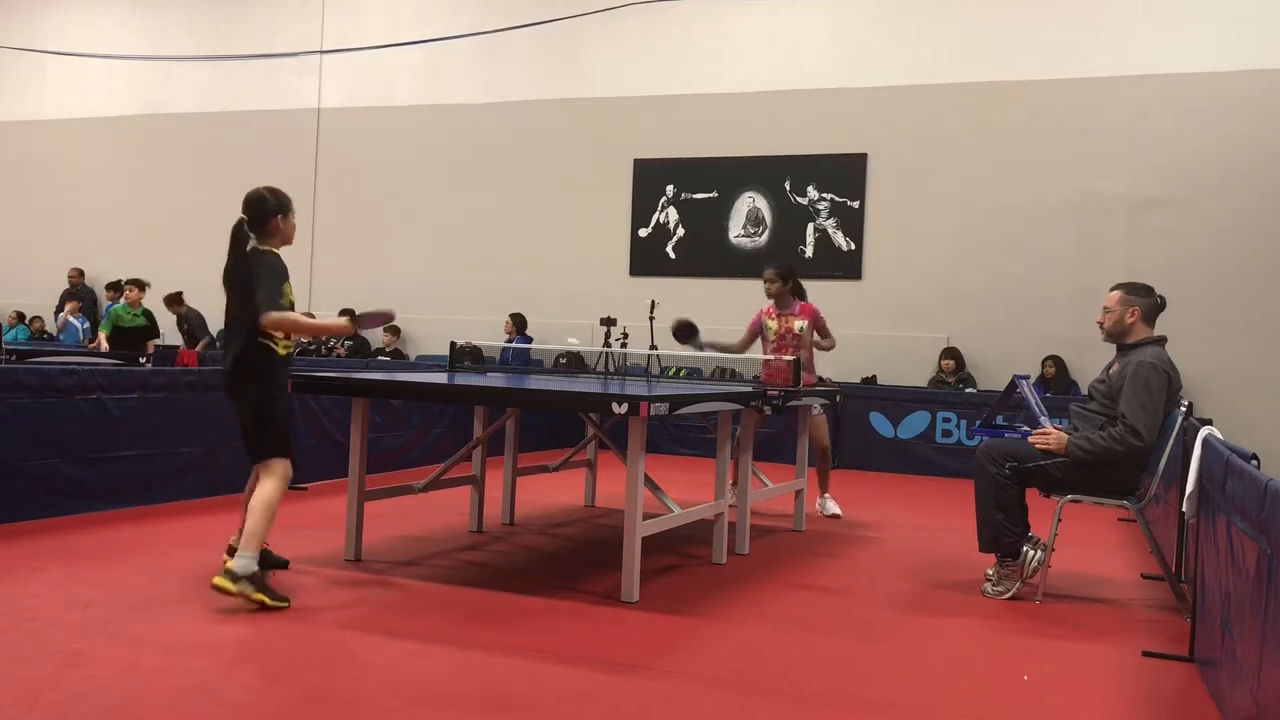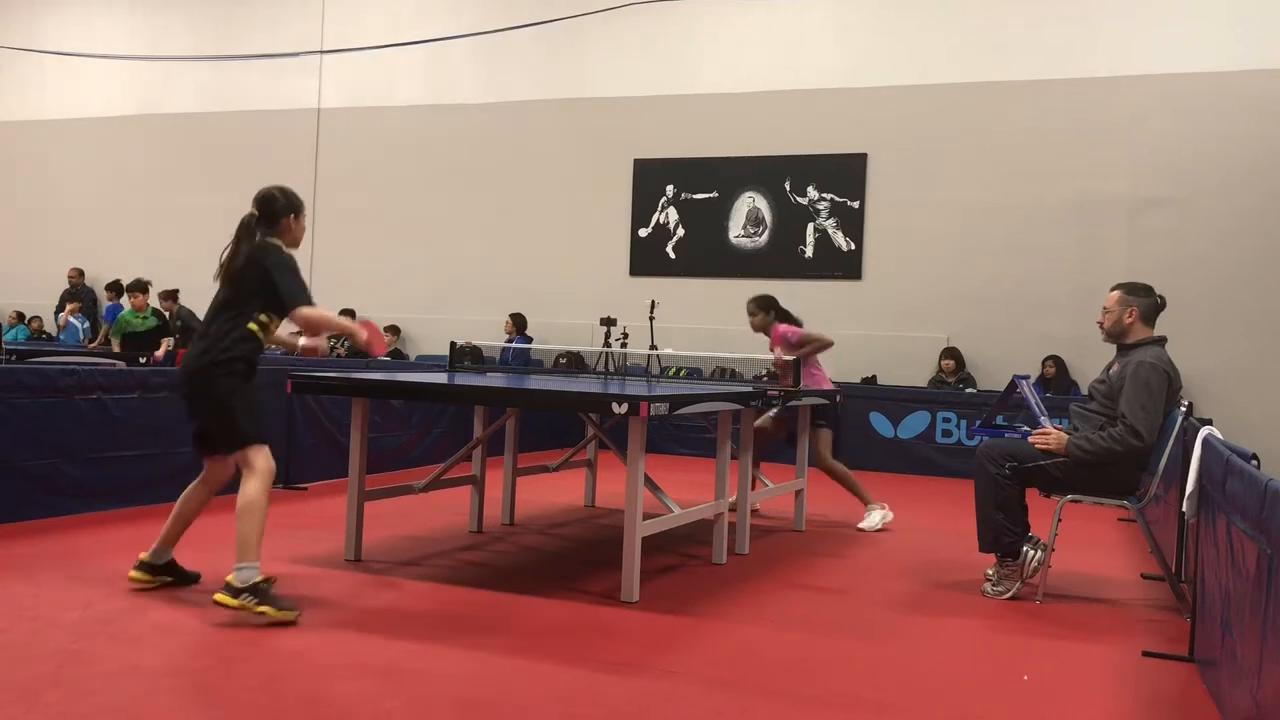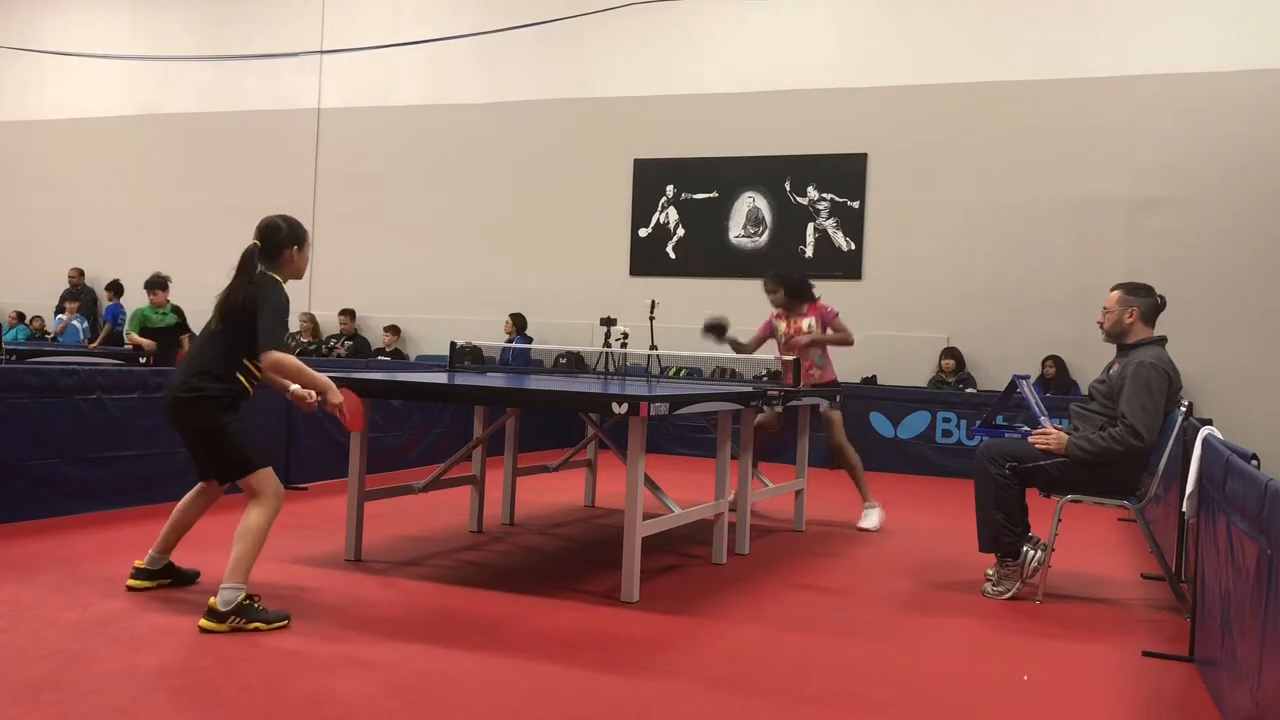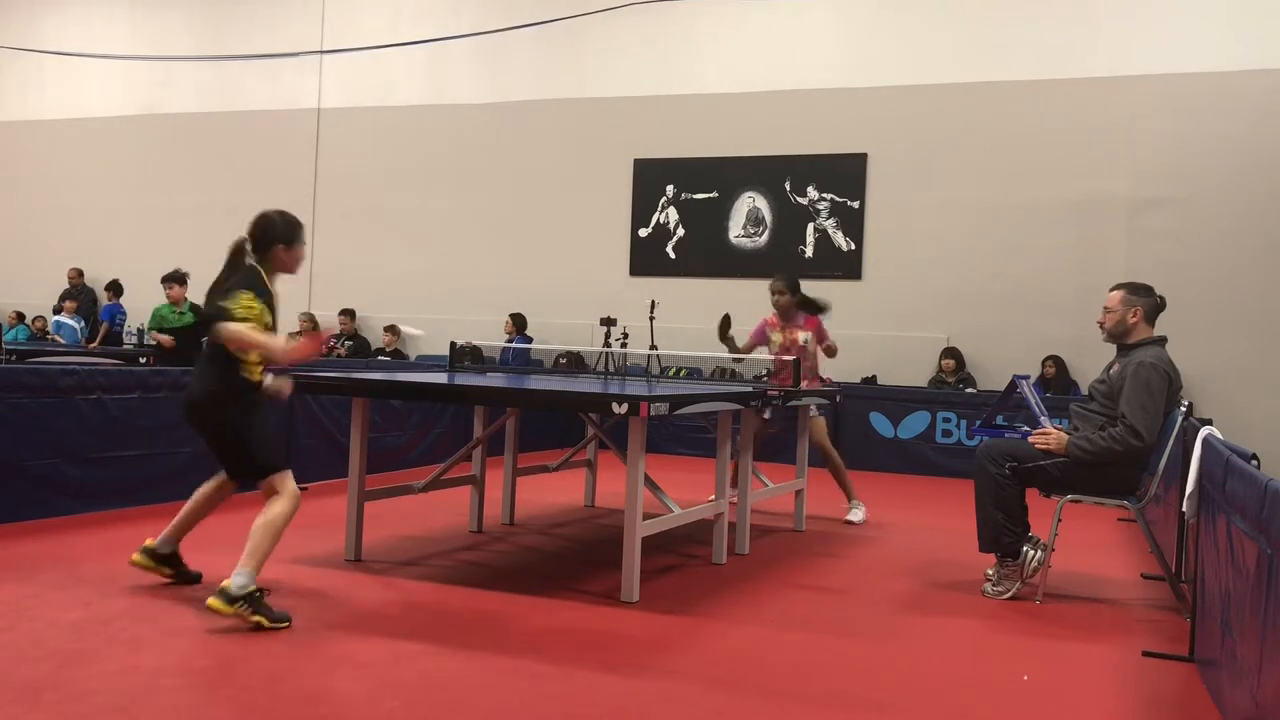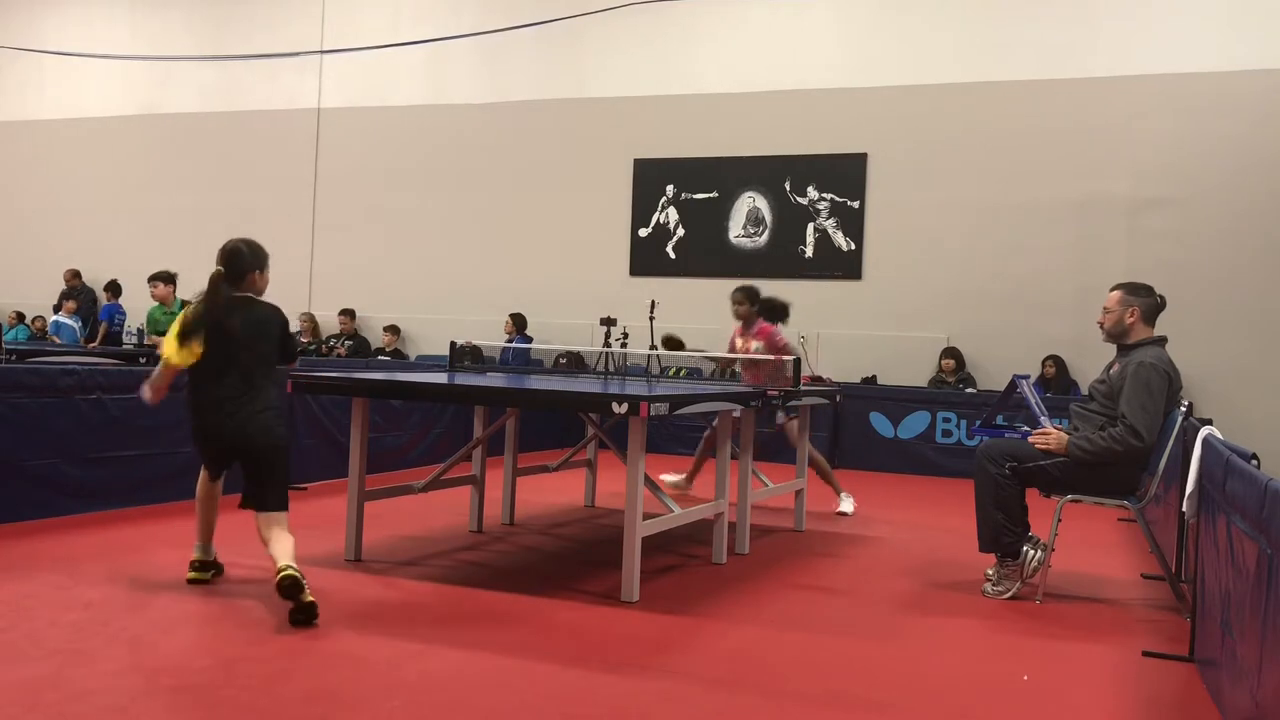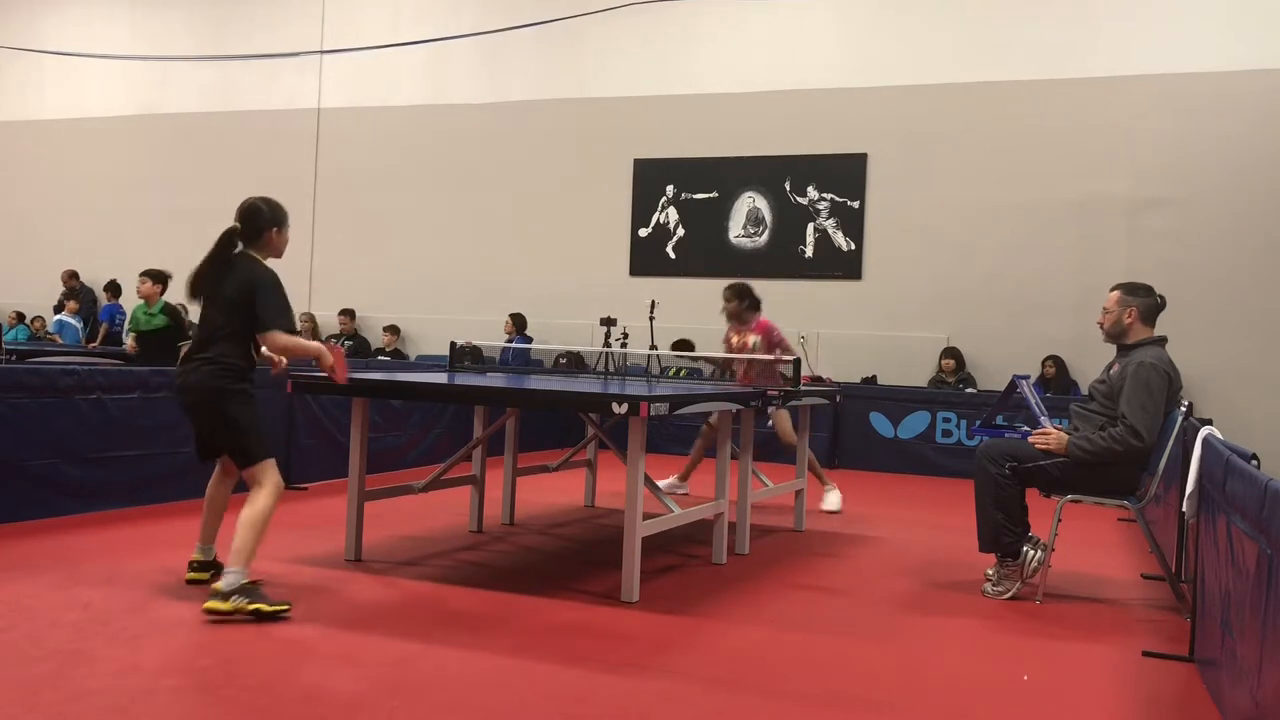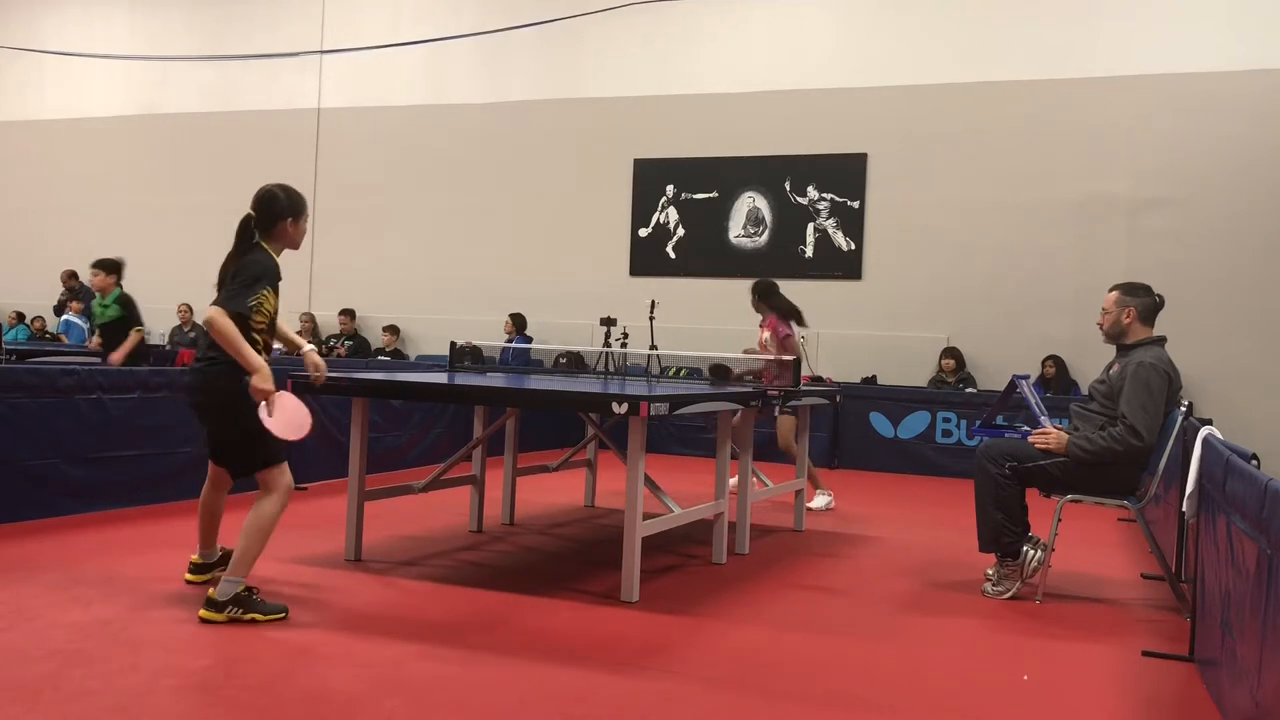
dt=0.3s
person 1, frame 1
left shoulder: (243, 259)
right shoulder: (269, 263)
right elbow: (270, 318)
right wrist: (331, 327)
left hip: (244, 374)
right hip: (260, 377)
left knee: (260, 460)
right knee: (276, 470)
left ankle: (248, 546)
right ankle: (240, 571)
person 1, frame 2
left shoulder: (247, 254)
right shoulder: (276, 257)
right elbow: (302, 313)
left wrist: (296, 344)
right wrist: (352, 328)
left hip: (203, 369)
right hip: (221, 371)
left knee: (219, 469)
right knee: (259, 466)
left ankle: (156, 560)
right ankle: (244, 582)
person 1, frame 3
left shoulder: (256, 286)
right shoulder: (269, 291)
right elbow: (271, 358)
left wrist: (292, 388)
right wrist: (324, 384)
left hip: (196, 398)
right hip: (204, 403)
left knee: (213, 483)
right knee: (267, 491)
left ankle: (152, 565)
right ankle: (228, 604)
person 1, frame 4
left shoulder: (259, 283)
right shoulder: (245, 283)
right elbow: (228, 332)
left wrist: (264, 379)
right wrist: (270, 345)
left hip: (228, 399)
right hip: (225, 402)
left knee: (233, 479)
right knee: (285, 491)
left ankle: (161, 549)
right ankle: (238, 590)
person 1, frame 5
left shoulder: (196, 316)
right shoulder: (272, 317)
left elbow: (162, 381)
right elbow: (289, 357)
left wrist: (149, 393)
left hip: (214, 424)
right hip: (267, 426)
left knee: (212, 470)
right knee: (274, 525)
left ankle: (203, 559)
right ankle: (287, 570)
person 1, frame 6
left shoulder: (218, 268)
right shoulder: (263, 278)
right elbow: (275, 341)
left wrist: (259, 352)
right wrist: (319, 349)
left hip: (194, 382)
right hip: (222, 387)
left knee: (228, 464)
right knee: (267, 483)
left ankle: (204, 559)
right ankle: (231, 588)
person 1, frame 7
left shoulder: (258, 261)
right shoulder: (259, 266)
right elbow: (215, 318)
left wrist: (300, 345)
right wrist: (257, 369)
left hip: (215, 385)
right hip: (227, 388)
left knee: (222, 473)
right knee: (277, 484)
left ankle: (207, 558)
right ankle: (227, 595)
person 2, frame 1
left shoulder: (1147, 365)
right shoulder: (1131, 356)
left elbow: (1133, 438)
left wrist: (1069, 446)
right wrist: (1067, 434)
left hip: (1109, 469)
right hip: (1094, 456)
left knee: (993, 454)
right knee: (998, 452)
left ankle: (1012, 554)
right ankle: (1020, 545)
person 2, frame 2
left shoulder: (1147, 365)
right shoulder: (1131, 357)
left elbow: (1133, 438)
left wrist: (1070, 445)
right wrist: (1067, 433)
left hip: (1109, 468)
right hip: (1094, 456)
left knee: (994, 455)
right knee: (996, 451)
left ankle: (1013, 554)
right ankle: (1020, 545)
person 2, frame 3
left shoulder: (1147, 366)
right shoulder: (1131, 357)
left elbow: (1133, 438)
left wrist: (1070, 446)
right wrist: (1067, 434)
left hip: (1109, 469)
right hip: (1093, 455)
left knee: (994, 455)
right knee: (997, 452)
left ankle: (1013, 554)
right ankle: (1020, 544)
person 2, frame 4
left shoulder: (1147, 365)
right shoulder: (1131, 356)
left elbow: (1133, 438)
left wrist: (1070, 445)
right wrist: (1067, 434)
left hip: (1109, 469)
right hip: (1094, 457)
left knee: (994, 454)
right knee: (997, 452)
left ankle: (1013, 554)
right ankle: (1020, 545)
person 2, frame 5
left shoulder: (1147, 365)
right shoulder: (1131, 357)
left elbow: (1133, 438)
left wrist: (1070, 445)
right wrist: (1068, 434)
left hip: (1107, 469)
right hip: (1094, 455)
left knee: (994, 455)
right knee: (997, 451)
left ankle: (1013, 554)
right ankle: (1020, 544)
person 2, frame 6
left shoulder: (1147, 366)
right shoulder: (1132, 357)
left elbow: (1133, 438)
left wrist: (1070, 445)
right wrist: (1067, 434)
left hip: (1107, 469)
right hip: (1094, 456)
left knee: (994, 455)
right knee: (997, 451)
left ankle: (1013, 554)
right ankle: (1020, 545)
person 2, frame 7
left shoulder: (1147, 365)
right shoulder: (1132, 357)
left elbow: (1133, 438)
left wrist: (1070, 445)
right wrist: (1069, 434)
left hip: (1107, 469)
right hip: (1094, 456)
left knee: (994, 455)
right knee: (998, 451)
left ankle: (1013, 555)
right ankle: (1019, 544)
person 3, frame 1
left shoulder: (809, 312)
right shoulder: (763, 316)
left elbow: (830, 340)
right elbow: (739, 348)
left wrist: (822, 345)
right wrist: (709, 345)
left hip: (805, 386)
left knee: (822, 445)
left ankle: (824, 496)
right ankle: (735, 489)
person 3, frame 2
left shoulder: (784, 332)
right shoulder: (775, 341)
left elbow: (827, 341)
left wrist: (793, 357)
left knee: (823, 461)
right knee: (755, 433)
left ankle: (876, 508)
person 3, frame 3
left shoulder: (819, 310)
right shoulder: (774, 320)
left elbow: (848, 338)
right elbow: (747, 349)
left wrist: (813, 338)
right wrist: (729, 340)
left hip: (822, 384)
left knee: (838, 442)
right knee: (757, 433)
left ankle: (871, 505)
person 3, frame 4
left shoulder: (813, 322)
right shoulder: (767, 325)
left elbow: (831, 351)
right elbow: (742, 353)
left wrist: (829, 348)
right wrist: (729, 343)
left knee: (823, 445)
left ankle: (855, 503)
right ankle: (732, 488)
person 3, frame 5
left shoulder: (768, 332)
right shoulder: (738, 333)
left elbow: (795, 359)
right knee: (712, 435)
left ankle: (843, 494)
right ankle: (687, 479)
person 3, frame 6
left shoulder: (765, 327)
right shoulder: (732, 330)
left elbow: (793, 357)
right elbow: (729, 364)
left wrist: (768, 360)
left knee: (790, 440)
right knee: (708, 431)
left ankle: (829, 488)
right ankle: (680, 481)
person 3, frame 7
left shoulder: (778, 323)
right shoulder: (766, 323)
left elbow: (797, 357)
left wrist: (762, 355)
right hip: (768, 387)
left knee: (787, 444)
right knee: (738, 426)
left ankle: (823, 492)
